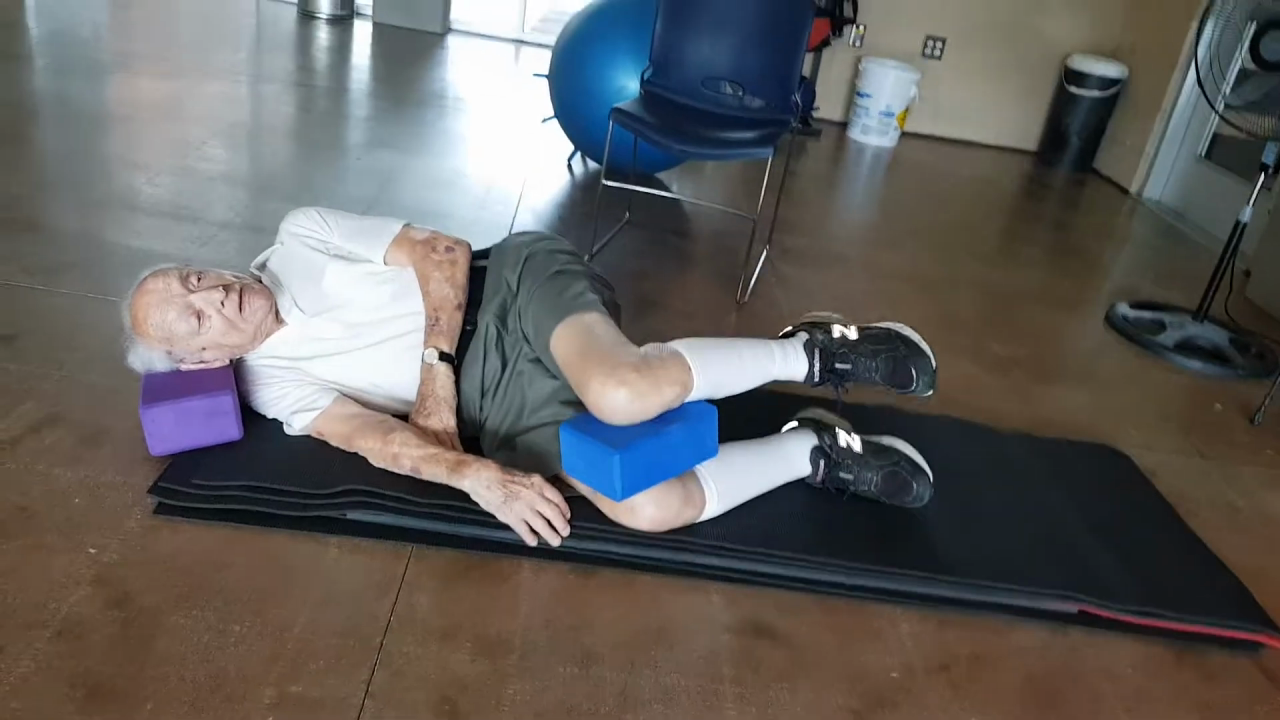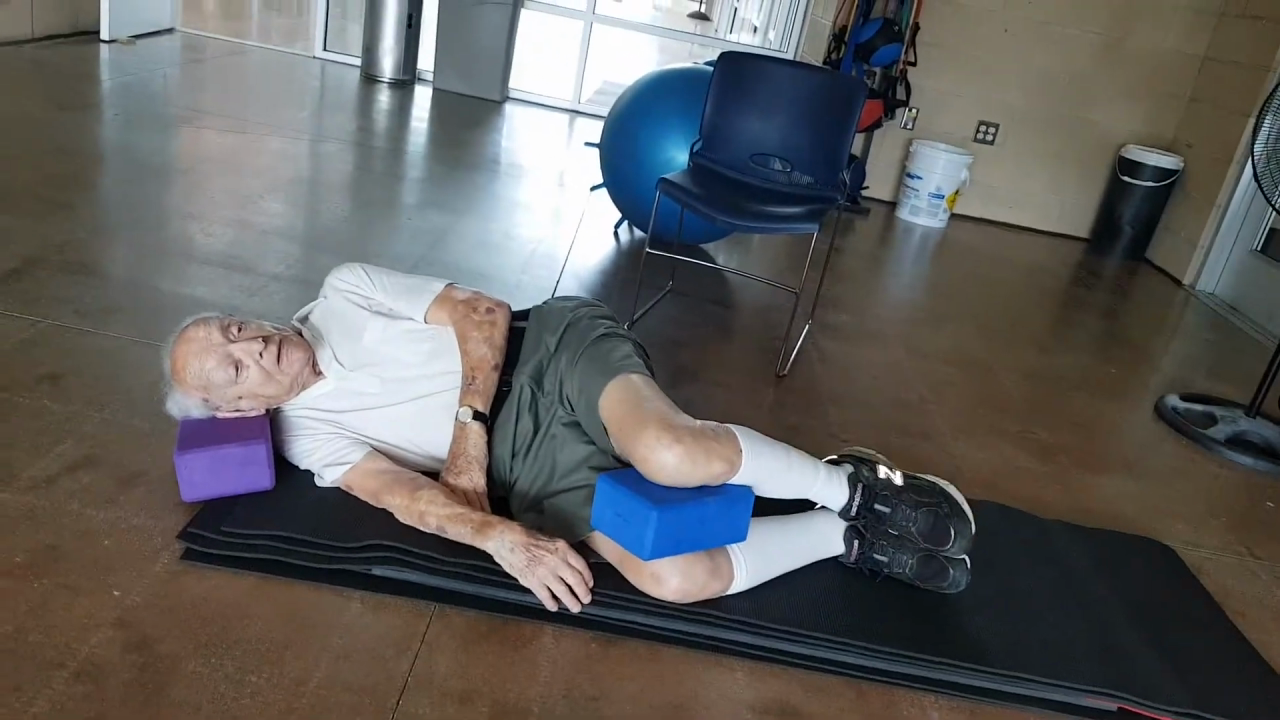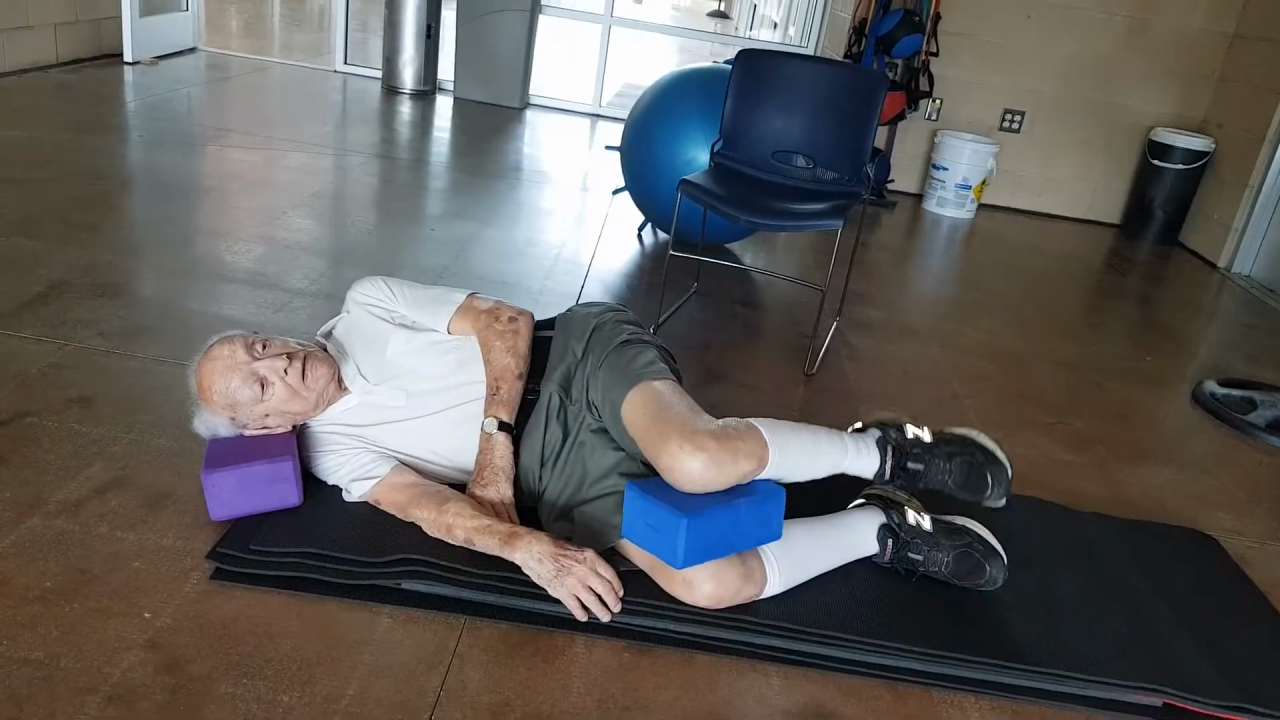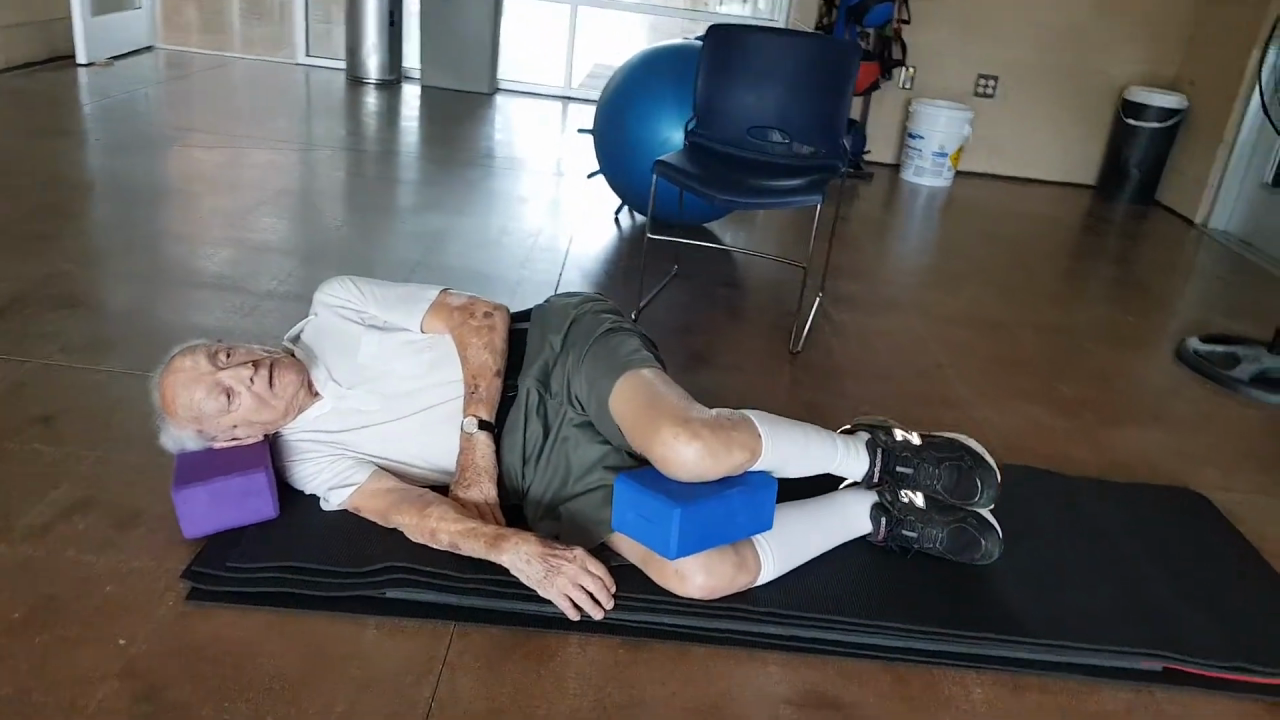
dt=1s
person 1, frame 1
left shoulder: (300, 235)
right shoulder: (272, 388)
left elbow: (443, 253)
right elbow: (379, 438)
left wrist: (435, 365)
right wrist: (475, 474)
right hip: (497, 402)
left knee: (620, 392)
right knee: (648, 508)
left ankle: (811, 354)
right ankle: (815, 452)
person 1, frame 2
left shoulder: (344, 290)
right shoulder: (305, 436)
left elbow: (483, 314)
right elbow: (404, 495)
left wrist: (468, 424)
right wrist: (500, 538)
right hip: (530, 464)
left knee: (669, 453)
right knee: (675, 578)
left ankle: (851, 487)
right ankle: (851, 538)
person 1, frame 3
left shoulder: (365, 303)
right shoulder: (332, 454)
left elbow: (505, 322)
right elbow: (432, 508)
left wrist: (492, 434)
right wrist: (528, 550)
right hip: (559, 474)
left knee: (695, 460)
right knee: (706, 585)
left ankle: (881, 449)
right ankle: (883, 529)
person 1, frame 4
left shoulder: (334, 306)
right shoulder: (309, 462)
left elbow: (482, 319)
right elbow: (416, 514)
left wrist: (473, 432)
right wrist: (514, 550)
right hip: (545, 466)
left knee: (687, 448)
right knee: (700, 576)
left ankle: (866, 453)
right ankle: (876, 514)
